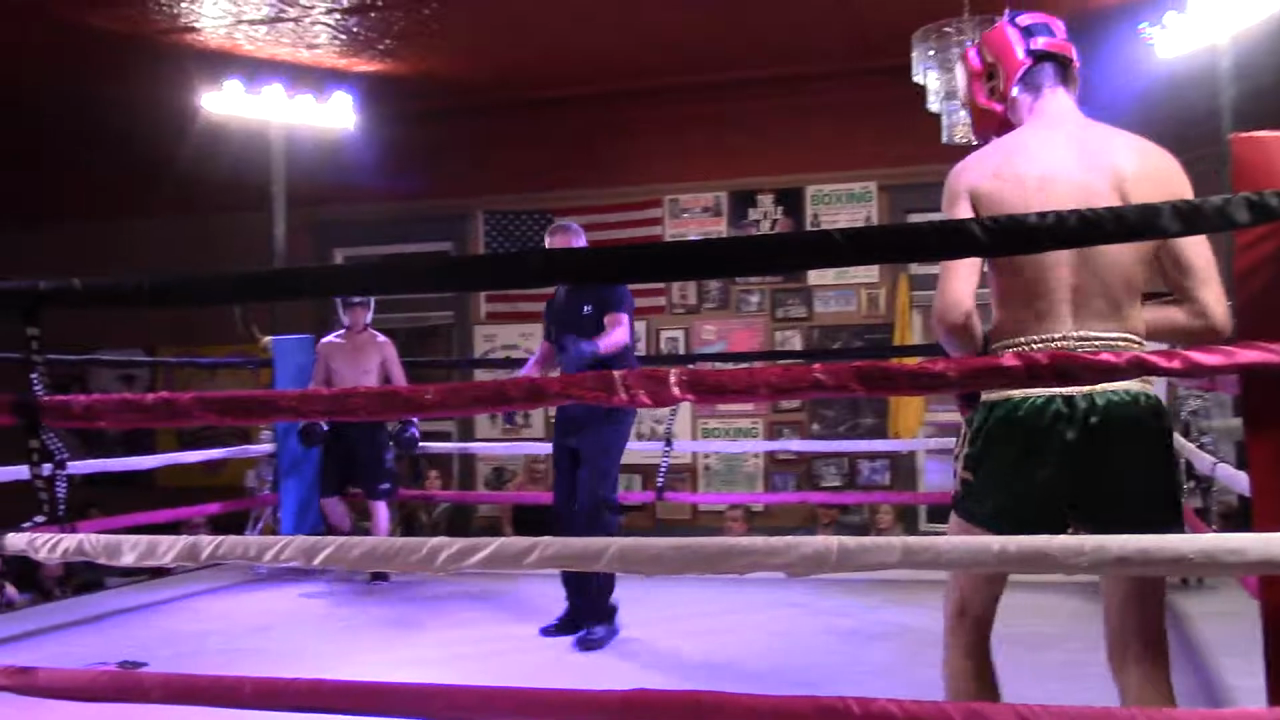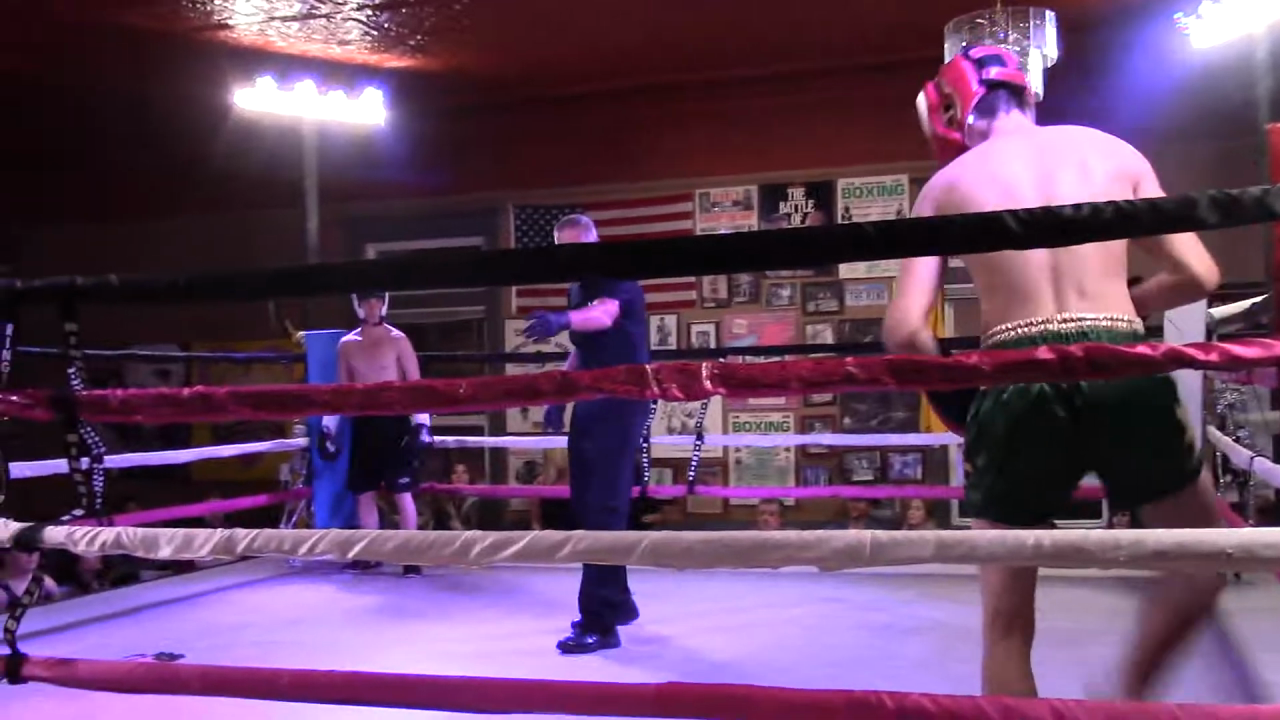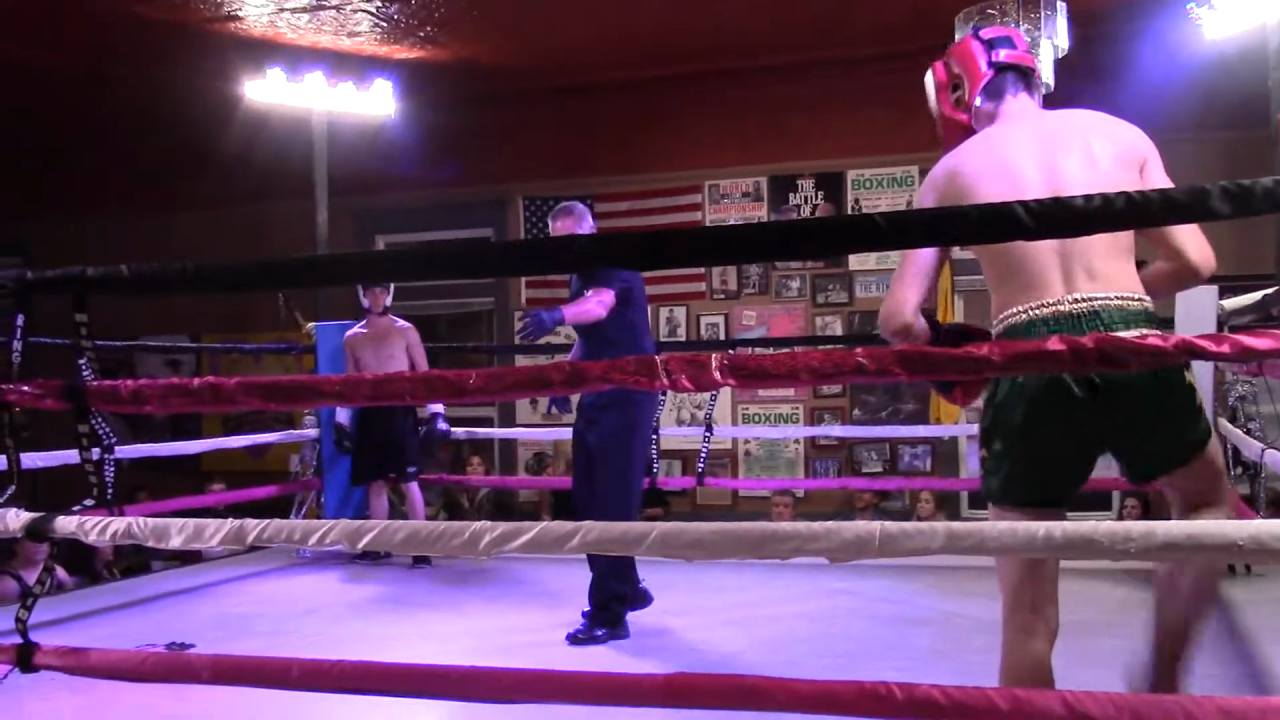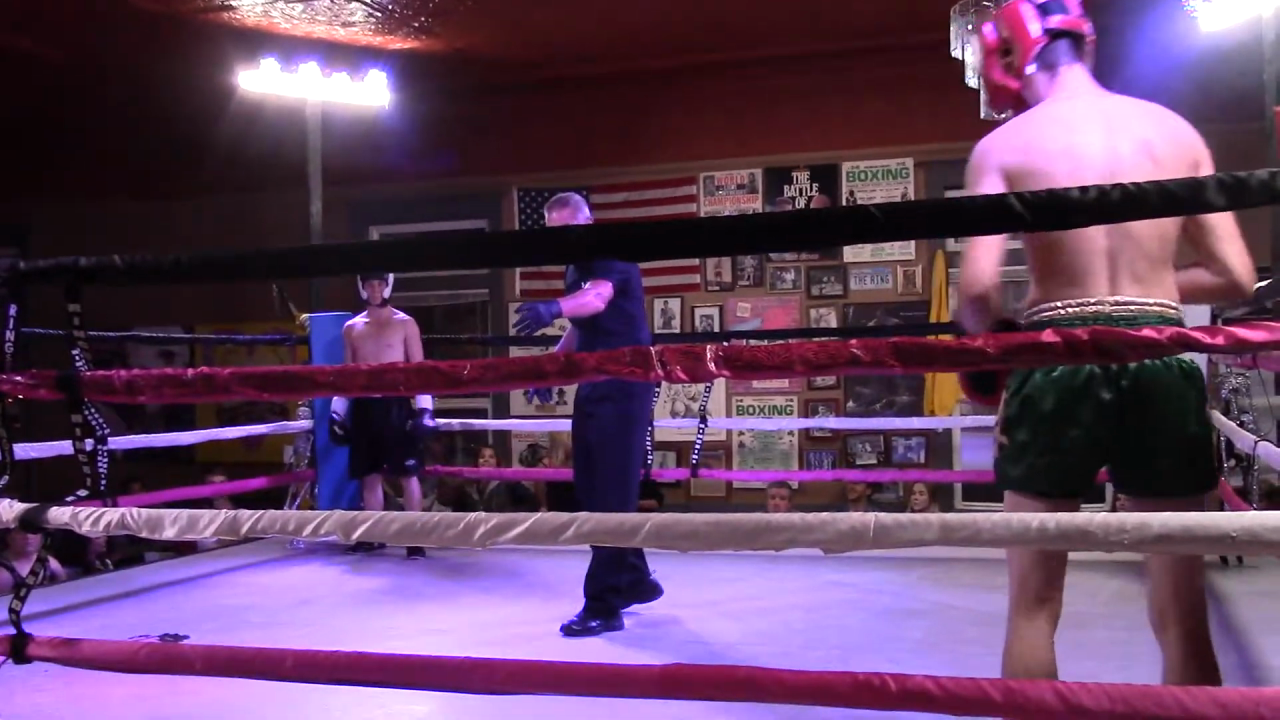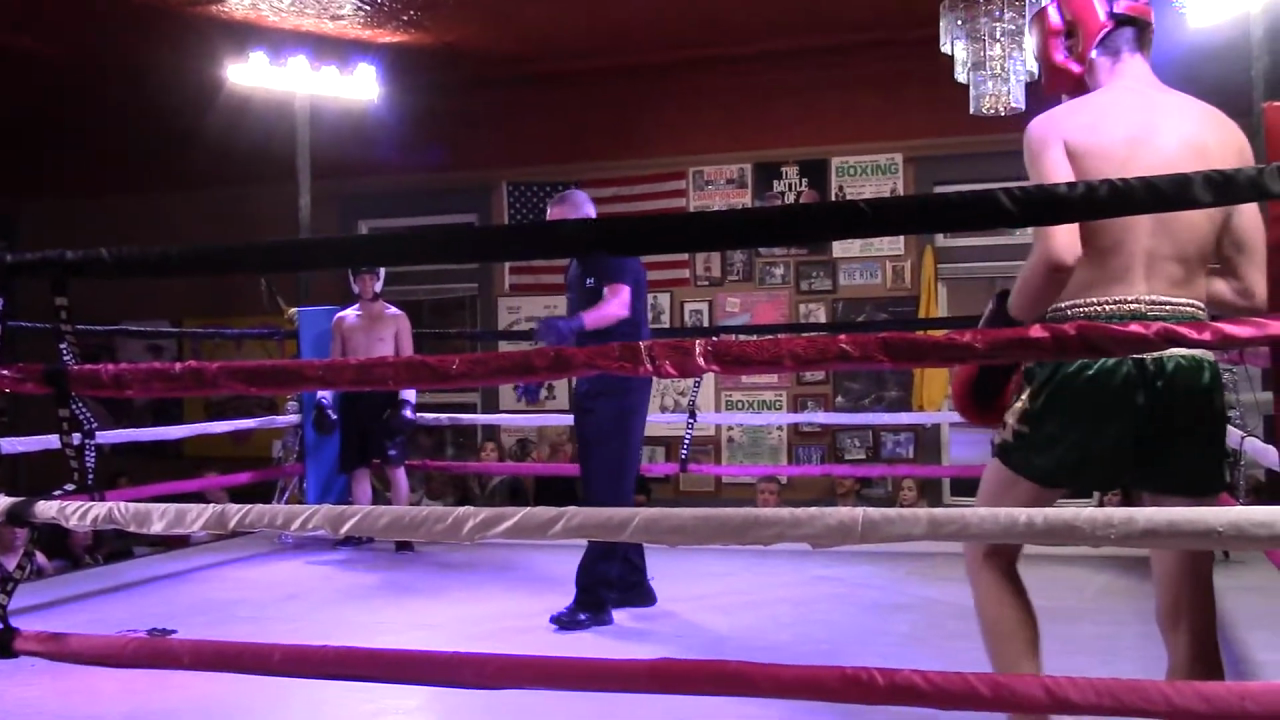
dt=0.3s
person 1, frame 1
left shoulder: (977, 172)
right shoulder: (1156, 166)
left elbow: (953, 313)
right elbow: (1211, 316)
left wrist: (976, 363)
left hip: (1021, 410)
right hip: (1127, 407)
left knee: (967, 622)
right knee: (1141, 654)
person 1, frame 2
left shoulder: (947, 185)
right shoulder: (1115, 154)
left elbow: (905, 329)
right elbow: (1199, 276)
left wrist: (948, 383)
left hip: (1016, 387)
right hip: (1123, 379)
left knee: (1006, 630)
right ankle: (1125, 698)
person 1, frame 3
left shoulder: (951, 172)
right shoulder: (1122, 136)
left elbow: (898, 318)
right elbow: (1195, 262)
left wrist: (947, 350)
left hip: (1029, 373)
left knee: (1028, 623)
right knee: (1208, 501)
right ankle: (1161, 687)
person 1, frame 4
left shoulder: (1004, 146)
right shoulder: (1175, 132)
left elbow: (978, 288)
right elbow: (1236, 276)
left wrist: (987, 338)
left hip: (1056, 371)
right hip: (1162, 366)
left knee: (1031, 610)
right knee: (1180, 618)
person 1, frame 5
left shoulder: (1058, 127)
right shoulder: (1226, 136)
left elbow: (1059, 254)
right elbow: (1250, 293)
left wrist: (1008, 322)
left hip: (1085, 366)
right hip: (1187, 370)
left knee: (988, 553)
right knee: (1188, 615)
person 2, frame 1
left shoulder: (609, 287)
right shoulder: (556, 300)
left elbow: (621, 333)
right elbow: (545, 354)
left wrist: (590, 348)
left hip: (608, 410)
right hip: (569, 411)
left knee: (593, 502)
right knee: (566, 509)
left ankle: (600, 611)
right ankle: (581, 608)
person 2, frame 2
left shoulder: (617, 280)
right shoulder: (576, 290)
left elbow: (604, 316)
left wrist: (561, 319)
right wrist: (559, 397)
left hip: (621, 405)
right hip: (588, 405)
left knee: (604, 508)
right knee: (585, 505)
left ankle: (599, 624)
right ankle: (616, 602)
person 2, frame 3
left shoulder: (616, 267)
right shoulder: (578, 277)
left elbow: (598, 306)
left wrist: (556, 315)
left hip: (627, 394)
right hip: (596, 395)
left knee: (615, 500)
right knee: (588, 494)
left ankle: (610, 614)
right ankle: (627, 588)
person 2, frame 4
left shoulder: (613, 260)
right shoulder: (574, 269)
left elbow: (597, 299)
left wrist: (553, 308)
left hip: (624, 387)
right hip: (593, 387)
left knee: (613, 493)
right knee: (592, 488)
left ankle: (604, 606)
right ankle: (635, 580)
person 2, frame 5
left shoulder: (616, 257)
right shoulder: (575, 267)
left elbow: (618, 306)
left wrist: (573, 324)
left hip: (621, 384)
right hip: (590, 383)
left knee: (608, 487)
right knee: (602, 486)
left ankle: (593, 601)
right ankle: (631, 583)
person 3, frame 1
left shoulder: (382, 345)
right shoulder: (327, 345)
left elbow: (401, 387)
right elbow: (318, 386)
left wrist: (410, 420)
right wrist: (311, 416)
left hip: (370, 427)
right hip: (338, 428)
left knee: (377, 498)
right knee: (328, 496)
person 3, frame 2
left shoulder: (398, 340)
right shoulder: (347, 345)
left elbow: (415, 383)
left wrist: (421, 424)
right wrist: (329, 426)
left hip: (394, 422)
right hip: (364, 424)
left knee: (402, 492)
right knee: (364, 493)
person 3, frame 3
left shoulder: (405, 331)
right shoulder: (352, 338)
left elbow: (424, 374)
left wrist: (436, 413)
right wrist: (342, 422)
left hip: (399, 412)
right hip: (368, 414)
left knee: (408, 481)
right knee: (375, 483)
person 3, frame 4
left shoulder: (405, 323)
right shoulder: (351, 328)
left wrist: (424, 409)
right wrist: (337, 411)
left hip: (395, 405)
right hip: (363, 407)
left knee: (407, 474)
right knee: (369, 475)
person 3, frame 5
left shoulder: (397, 318)
right shoulder: (341, 320)
left wrist: (407, 401)
right wrist: (323, 399)
left hip: (385, 398)
right hip: (352, 400)
left knee: (394, 466)
right knee: (358, 469)
